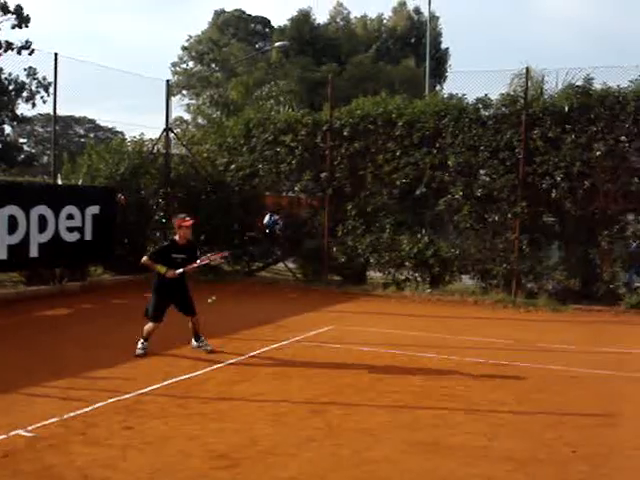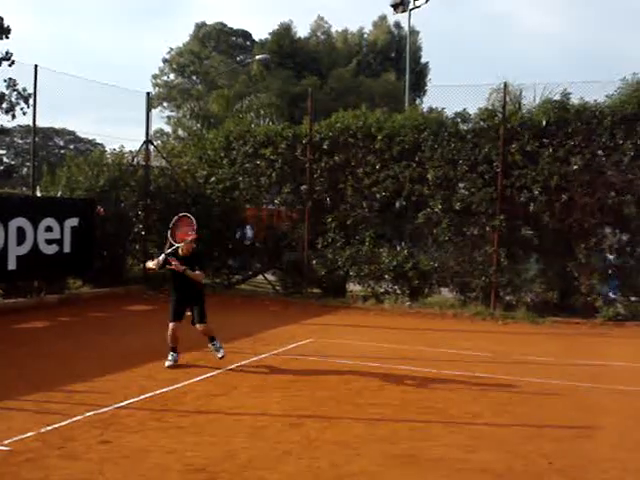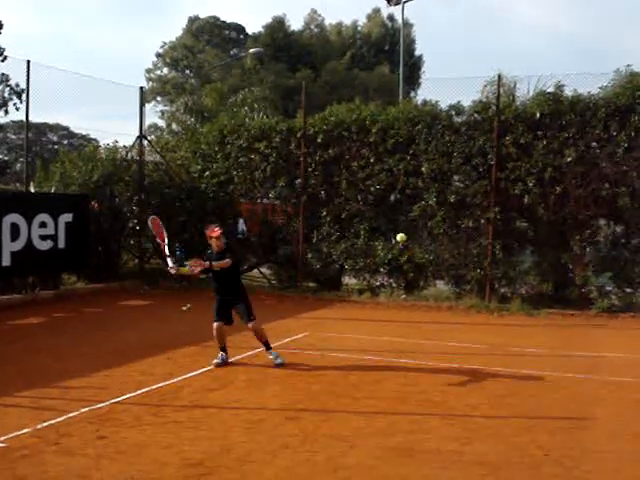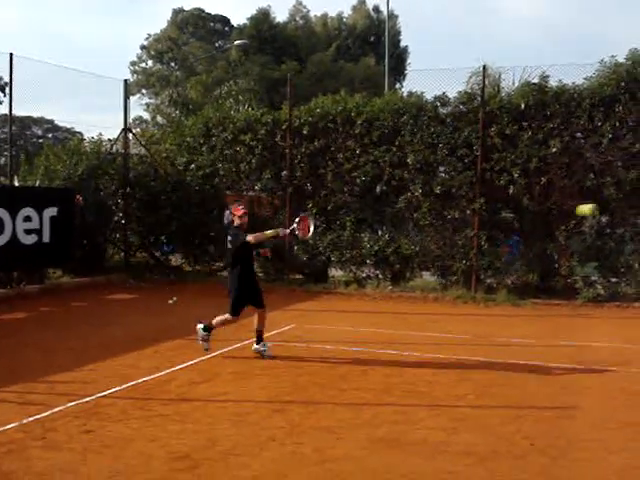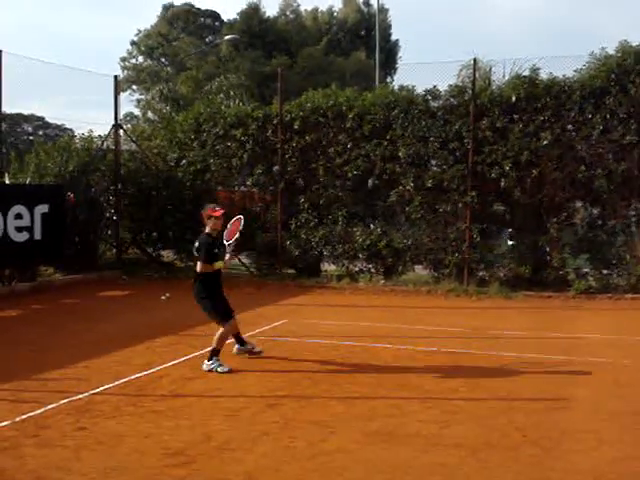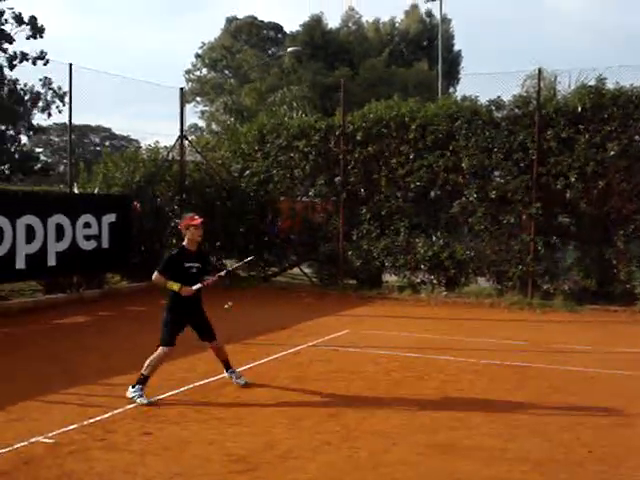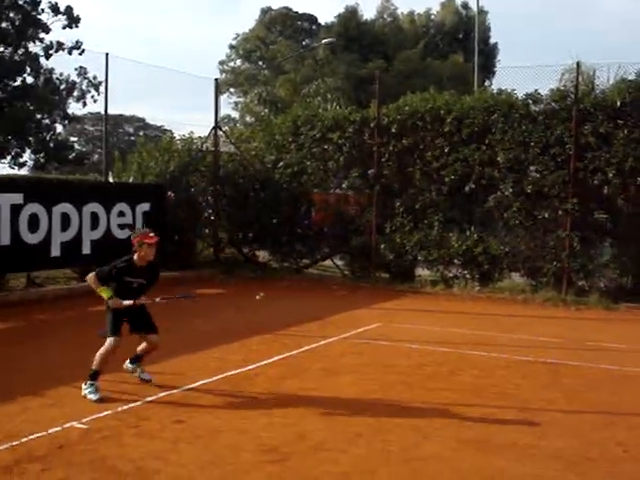
dt=0.5s
person 1, frame 1
left shoulder: (191, 246)
right shoulder: (167, 246)
left elbow: (192, 265)
right elbow: (145, 260)
right wrist: (164, 271)
left hip: (180, 286)
right hip: (162, 288)
left knee: (193, 318)
right knee: (155, 323)
left ankle: (198, 340)
right ankle: (143, 342)
person 1, frame 2
left shoulder: (196, 256)
right shoulder: (170, 256)
left elbow: (200, 278)
right elbow: (149, 264)
left wrist: (183, 268)
right wrist: (155, 263)
left hip: (195, 295)
right hip: (178, 296)
left knee: (202, 327)
right knee: (173, 327)
left ankle: (213, 341)
right ankle: (173, 354)
person 1, frame 3
left shoulder: (229, 250)
right shoulder: (209, 256)
left elbow: (226, 263)
right elbow: (199, 271)
left wrist: (208, 265)
left hip: (238, 295)
right hip: (222, 297)
left knee: (253, 325)
right knee: (217, 327)
left ankle: (270, 351)
right ankle: (223, 354)
person 1, frame 4
left shoulder: (242, 232)
right shoulder: (235, 232)
right elbow: (252, 239)
right wrist: (276, 232)
left hip: (249, 278)
right hip: (238, 281)
left knee: (261, 311)
right knee: (233, 316)
left ankle: (259, 344)
right ankle: (205, 328)
person 1, frame 5
left shoulder: (214, 239)
right shoulder: (205, 242)
right elbow: (201, 268)
left wrist: (223, 260)
right wrist: (221, 263)
left hip: (214, 288)
right hip: (205, 291)
left knee: (230, 320)
right knee: (227, 325)
left ankle: (241, 344)
right ankle: (211, 360)
person 1, frame 6
left shoulder: (201, 255)
right shoulder: (176, 255)
left elbow: (207, 278)
right elbow: (156, 277)
left wrist: (211, 280)
right wrist: (178, 288)
left hip: (195, 307)
right hip: (175, 309)
left knee: (214, 343)
right knee: (164, 350)
left ankle: (230, 371)
right ankle: (137, 387)
person 1, frame 7
left shoulder: (153, 268)
right shoulder: (121, 267)
right elbow: (91, 278)
left wrist: (143, 298)
right wrist: (108, 296)
left hip: (136, 306)
right hip: (117, 306)
left knee: (153, 340)
right knee: (113, 342)
left ankle: (133, 363)
right ankle: (90, 383)
